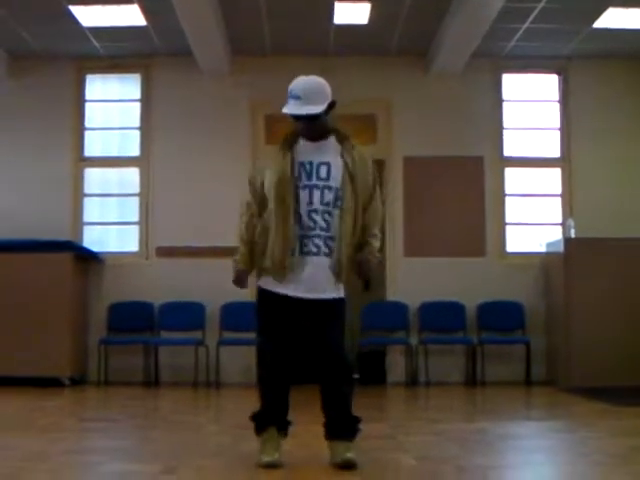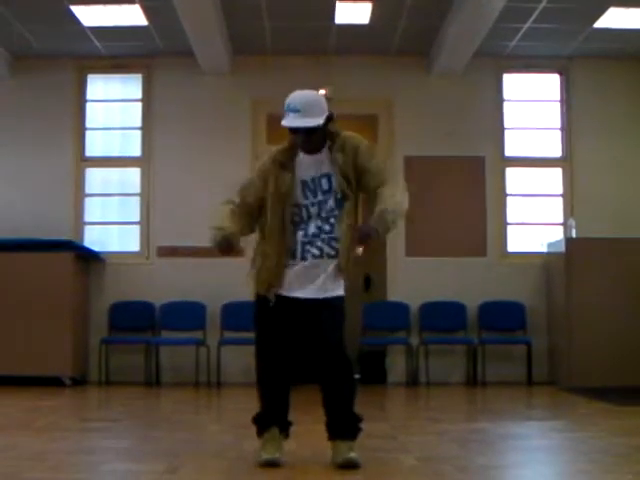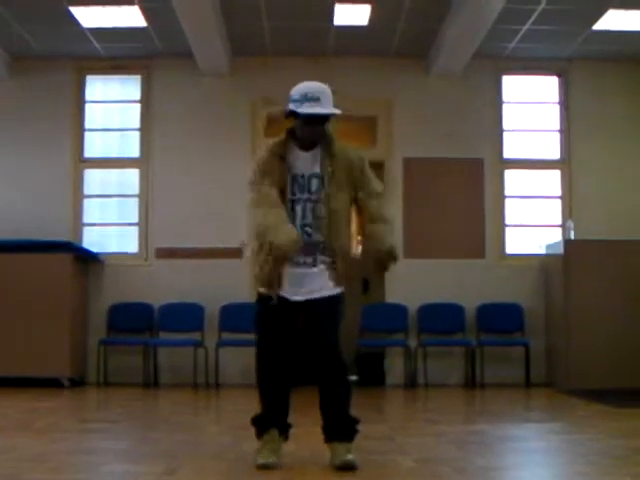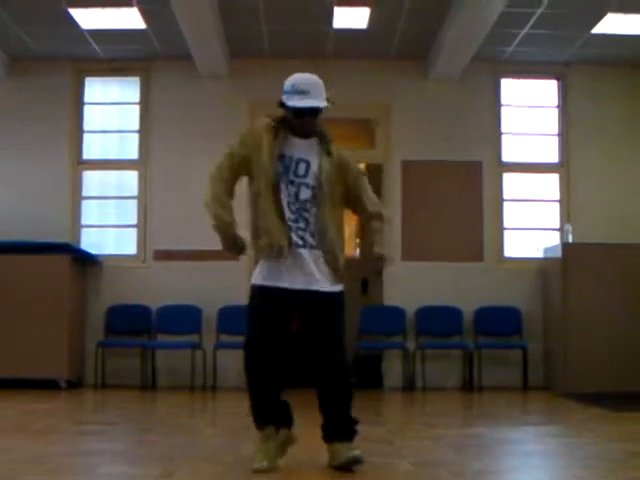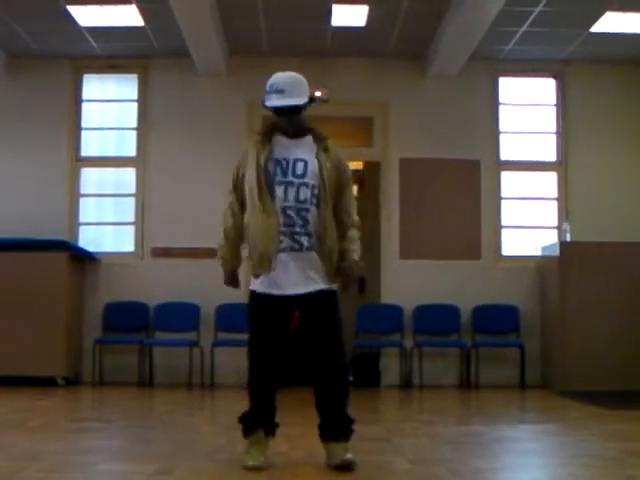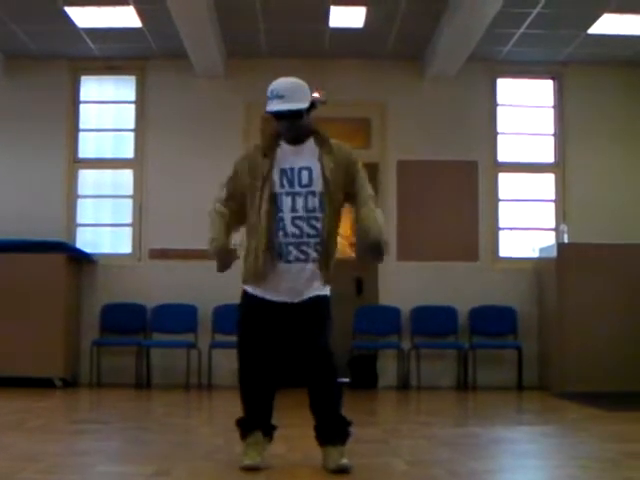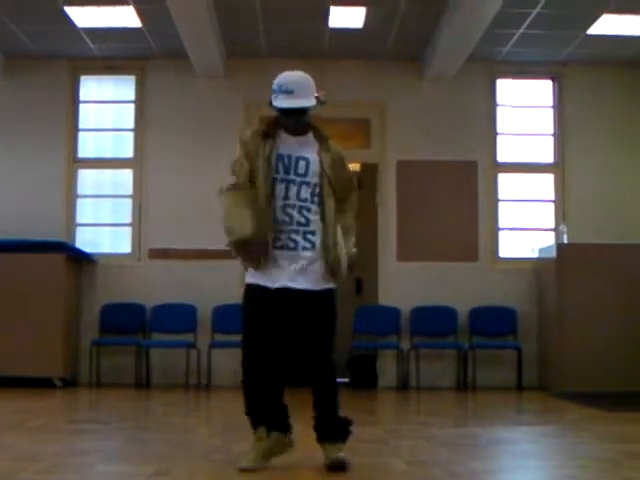
dt=0.2s
person 1, frame 1
left shoulder: (355, 159)
right shoulder: (277, 158)
left elbow: (370, 213)
right elbow: (255, 211)
left wrist: (368, 253)
right wrist: (244, 261)
left hip: (328, 284)
right hip: (278, 282)
left knee: (333, 363)
right knee: (273, 363)
left ankle: (341, 440)
right ankle: (271, 436)
person 1, frame 2
left shoulder: (352, 151)
right shoulder: (275, 165)
left elbow: (390, 187)
right elbow: (243, 205)
left wrist: (380, 219)
right wrist: (227, 231)
left hip: (328, 285)
right hip: (277, 285)
left knee: (334, 361)
right knee: (272, 364)
left ankle: (343, 439)
right ankle: (272, 435)
person 1, frame 3
left shoulder: (346, 159)
right shoulder: (272, 158)
left elbow: (373, 200)
right elbow: (264, 207)
left wrist: (383, 245)
right wrist: (287, 241)
left hip: (326, 283)
right hip: (277, 282)
left knee: (330, 361)
right knee: (272, 364)
left ankle: (339, 441)
right ankle: (271, 437)
person 1, frame 4
left shoulder: (335, 159)
right shoulder: (258, 139)
left elbow: (366, 204)
right elbow: (223, 177)
left wrist: (375, 248)
right wrist: (226, 228)
left hip: (323, 277)
right hip: (271, 274)
left knee: (331, 362)
right knee: (259, 355)
left ankle: (340, 440)
right ankle: (275, 430)
person 1, frame 5
left shoulder: (330, 157)
right shoulder: (254, 153)
left elbow: (346, 215)
right elbow: (236, 212)
left wrist: (350, 257)
right wrist: (228, 261)
left hip: (319, 277)
right hip: (269, 279)
left knee: (330, 362)
right knee: (263, 363)
left ankle: (336, 440)
right ankle: (258, 438)
person 1, frame 6
left shoulder: (337, 157)
right shoulder: (256, 159)
left elbow: (363, 198)
right elbow: (227, 204)
left wrist: (373, 234)
right wrist: (219, 243)
left hip: (312, 285)
right hip: (263, 284)
left knee: (320, 365)
right knee: (255, 367)
left ankle: (333, 444)
right ankle: (256, 439)
person 1, frame 7
left shoulder: (329, 154)
right shoulder: (256, 143)
left elbow: (345, 202)
right elbow: (236, 189)
left wrist: (344, 249)
right wrist: (241, 231)
left hip: (316, 275)
right hip: (266, 272)
left knee: (321, 361)
right knee: (259, 359)
left ankle: (332, 441)
right ankle: (271, 432)
